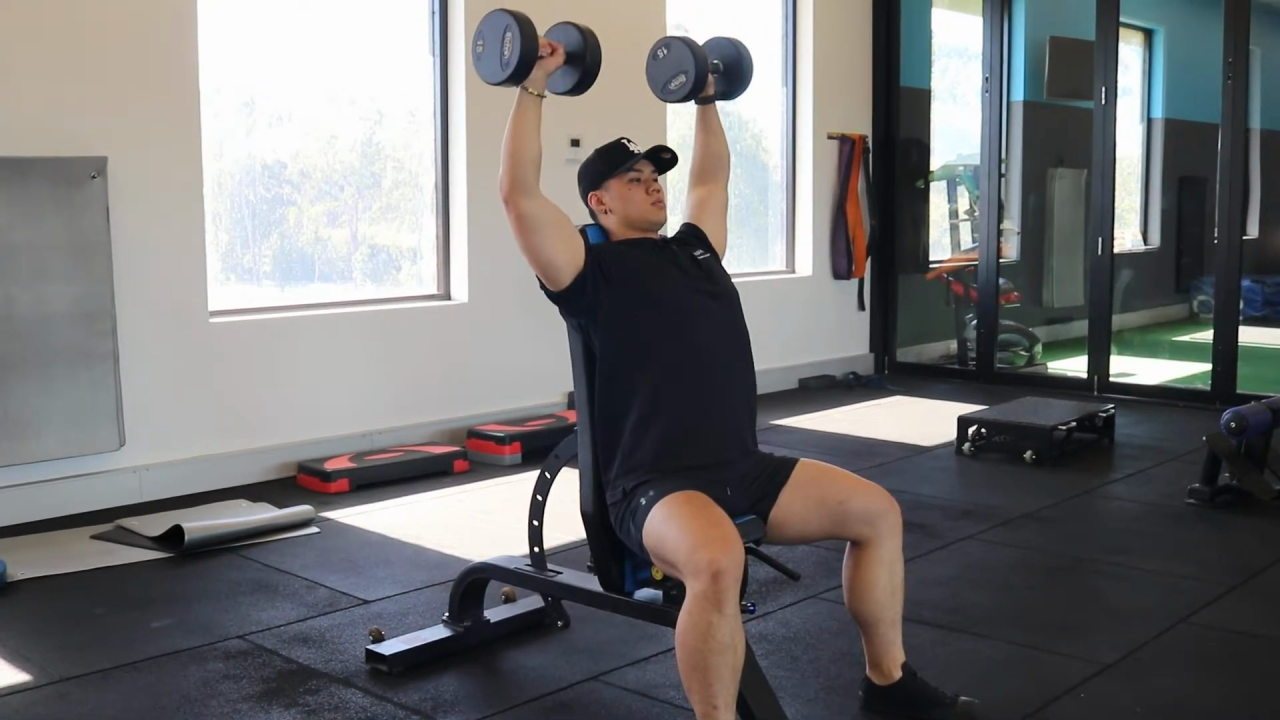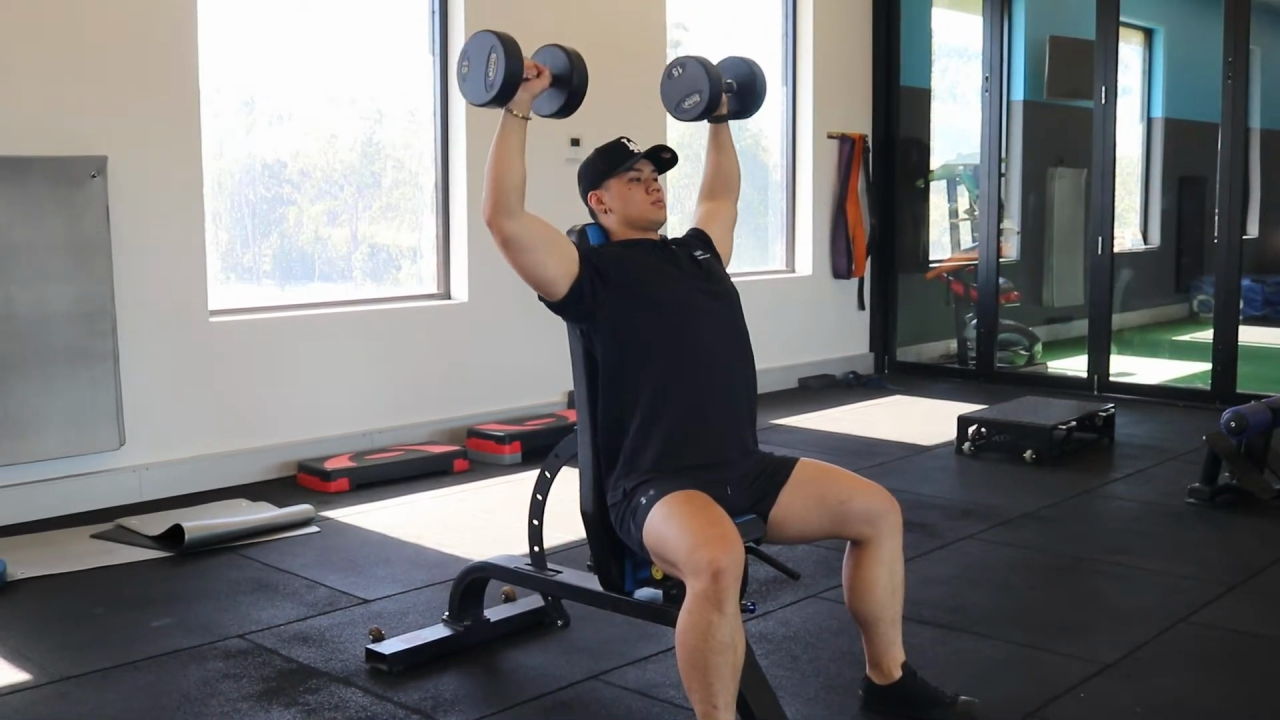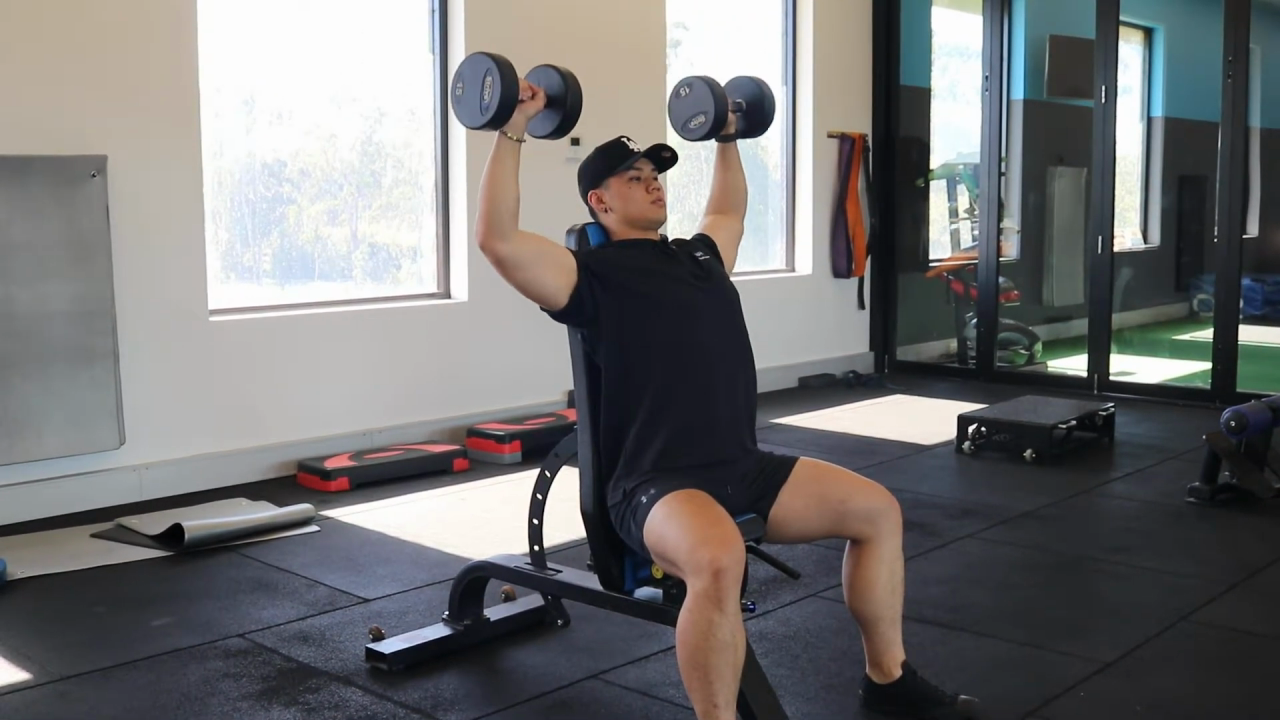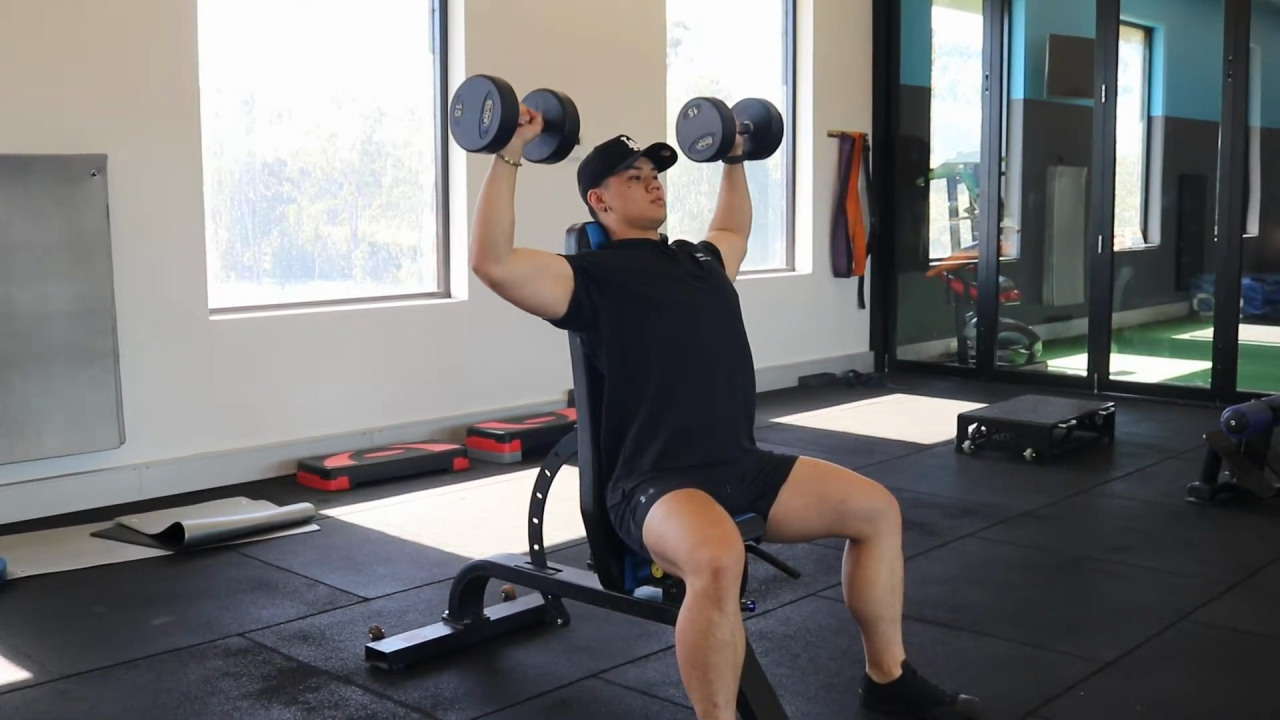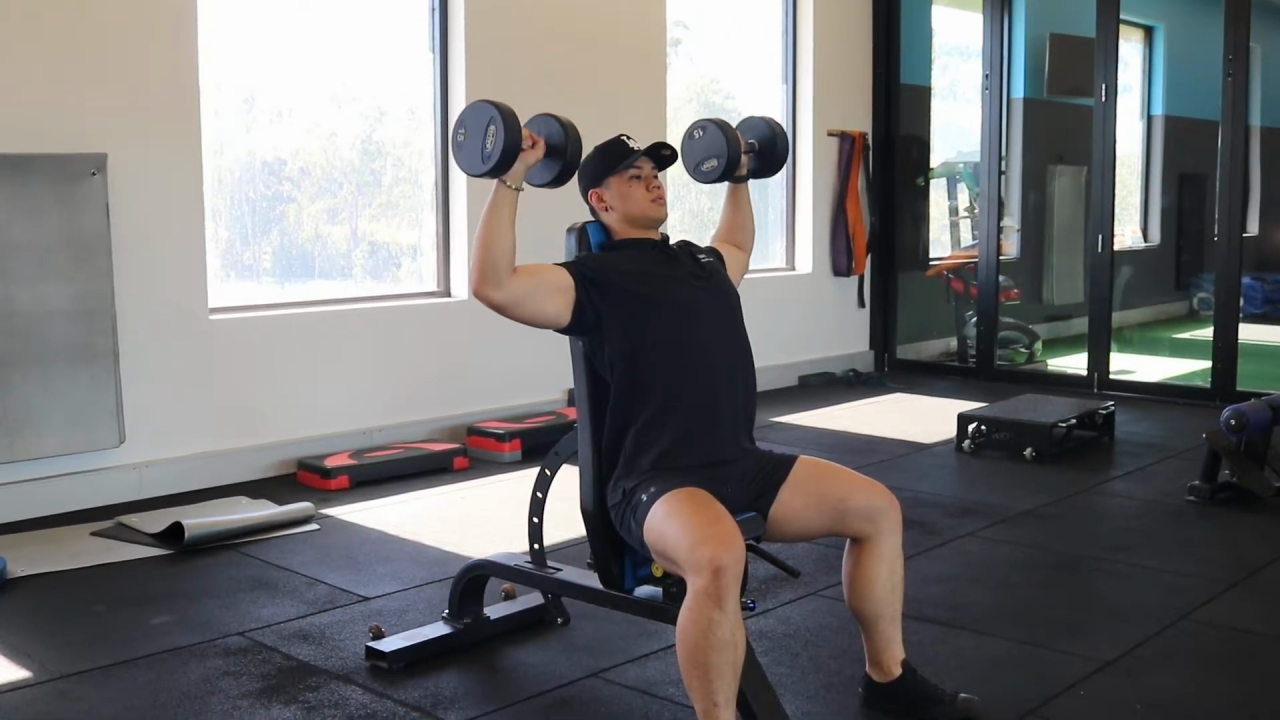
dt=0.3s
person 1, frame 1
left shoulder: (692, 250)
right shoulder: (596, 273)
left elbow: (713, 178)
right elbow: (519, 193)
left wrist: (705, 100)
right wrist: (534, 87)
left hip: (743, 468)
right hip: (656, 484)
left knee: (877, 511)
right knee: (717, 562)
person 1, frame 2
left shoulder: (695, 251)
right shoulder: (596, 272)
left elbow: (722, 195)
right elbow: (503, 217)
left wrist: (718, 120)
right wrist: (518, 109)
left hip: (745, 467)
right hip: (657, 484)
left knee: (878, 511)
right knee: (717, 563)
person 1, frame 3
left shoulder: (696, 256)
right shoulder: (596, 274)
left elbow: (731, 211)
right elbow: (497, 238)
left wrist: (725, 140)
right wrist: (511, 133)
left hip: (743, 467)
right hip: (658, 483)
left knee: (877, 510)
right knee: (718, 562)
person 1, frame 4
left shoulder: (696, 257)
right shoulder: (595, 275)
left elbow: (734, 231)
right elbow: (492, 262)
left wrist: (732, 160)
right wrist: (510, 155)
left hip: (744, 466)
right hip: (657, 482)
left knee: (877, 510)
right knee: (718, 561)
person 1, frame 5
left shoulder: (696, 259)
right shoulder: (597, 276)
left elbow: (737, 246)
right elbow: (493, 285)
left wrist: (738, 179)
right wrist: (510, 180)
left hip: (744, 465)
right hip: (658, 481)
left knee: (877, 509)
right knee: (718, 560)
